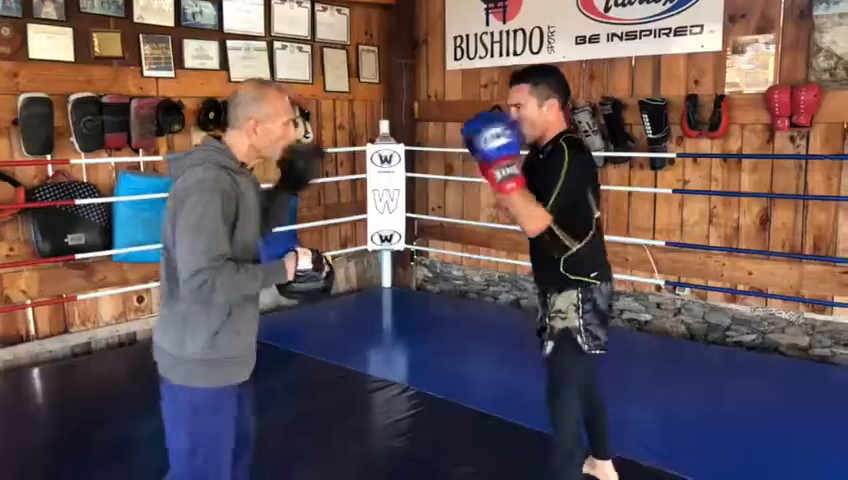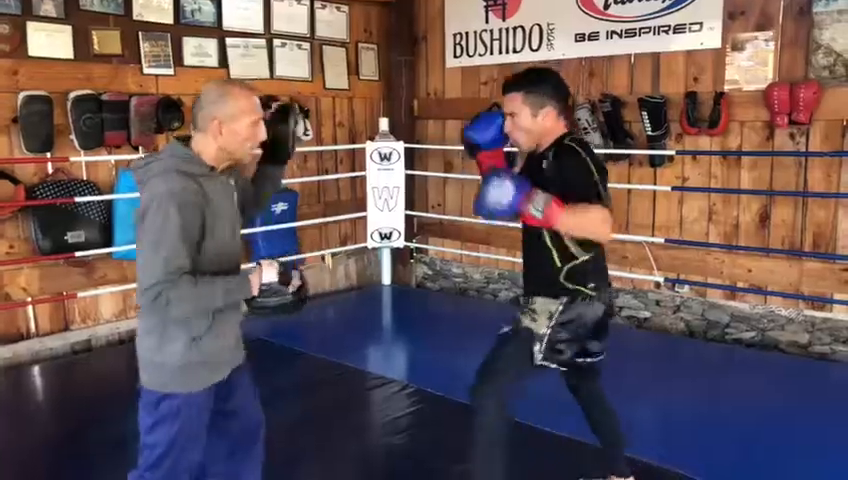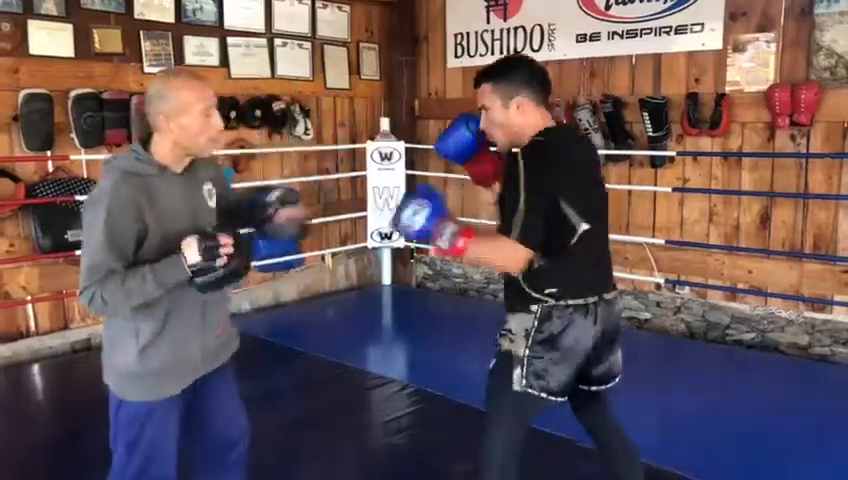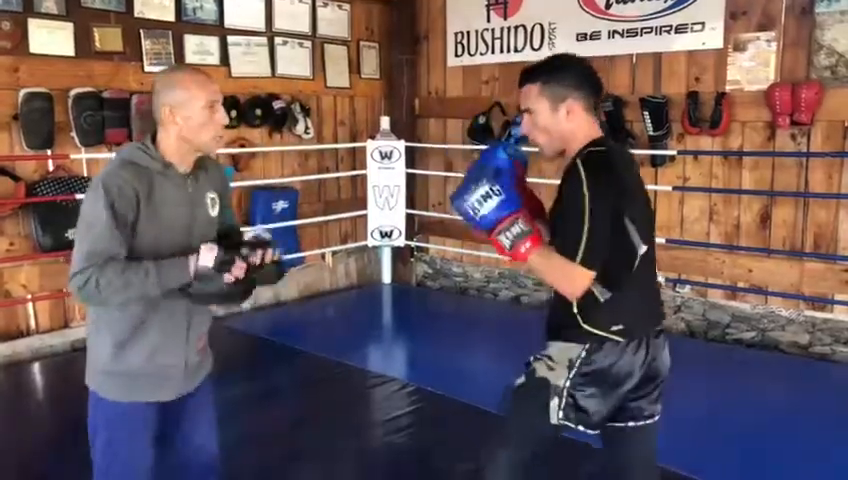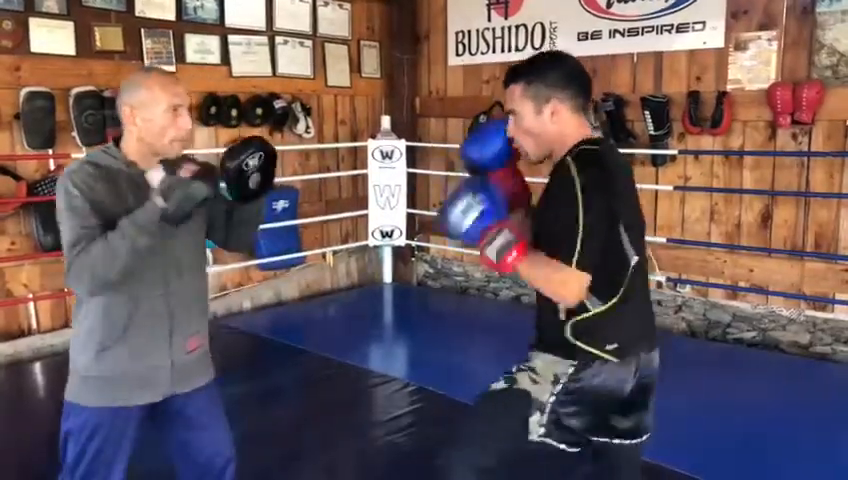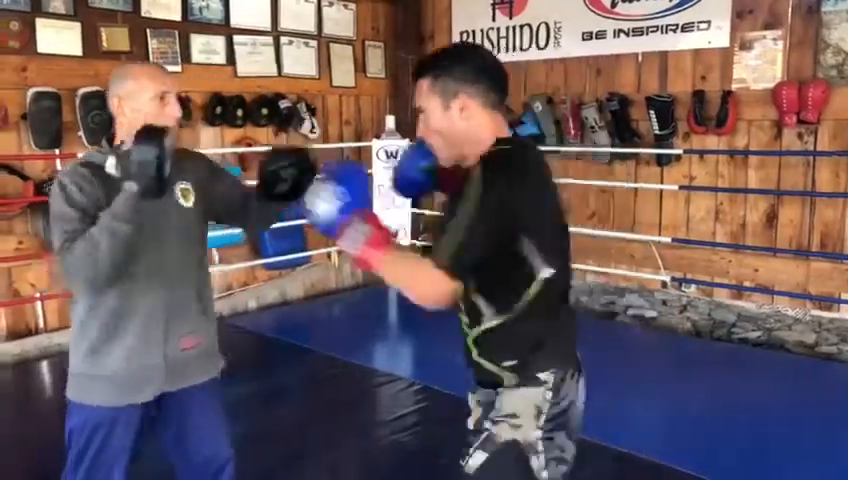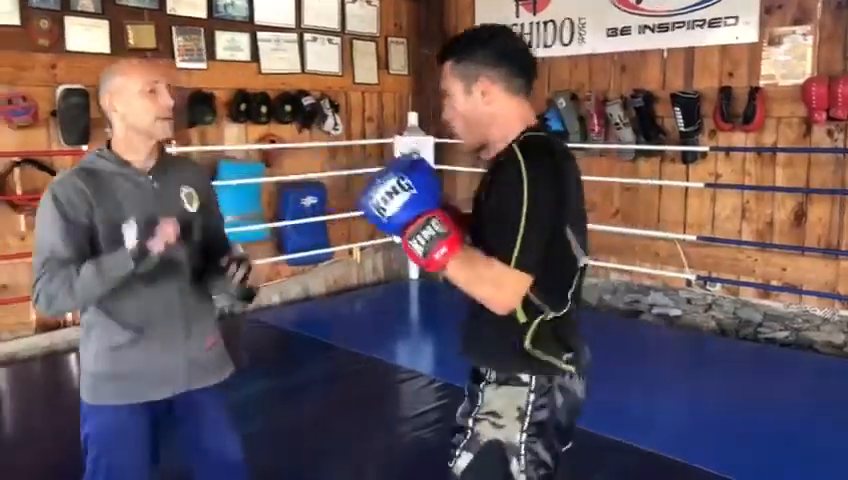
dt=0.3s
person 1, frame 1
left shoulder: (569, 155)
right shoulder: (544, 151)
left elbow: (533, 222)
right elbow: (514, 198)
left wrist: (504, 164)
right wrist: (487, 157)
left hip: (575, 291)
right hip: (568, 288)
left knee: (565, 392)
right knee: (578, 378)
person 1, frame 2
left shoulder: (575, 158)
right shoulder: (541, 157)
left elbow: (599, 225)
right elbow: (506, 194)
left wrist: (532, 204)
right wrist: (489, 158)
left hip: (562, 302)
right hip: (582, 298)
left knee: (488, 391)
right knee: (585, 384)
person 1, frame 3
left shoulder: (530, 160)
right shoulder: (576, 146)
left elbow: (515, 256)
left wrist: (446, 233)
right wrist: (481, 163)
left hip: (548, 317)
right hip: (598, 308)
left knee: (501, 435)
right knee: (598, 415)
person 1, frame 4
left shoulder: (587, 175)
right shoulder: (615, 161)
left elbow: (574, 281)
left wrist: (509, 228)
right wrist: (519, 198)
left hip: (590, 352)
right hip: (643, 346)
person 1, frame 5
left shoulder: (577, 173)
right shoulder: (606, 164)
left elbow: (567, 286)
left wrist: (499, 240)
left hip: (582, 364)
right hip: (635, 356)
person 1, frame 6
left shoulder: (493, 179)
right shoulder: (518, 163)
left elbow: (433, 289)
left wrist: (357, 233)
right wrist: (448, 185)
left hip: (525, 382)
right hip: (537, 373)
person 1, frame 7
left shoulder: (522, 166)
right shoulder: (546, 156)
left elbow: (501, 292)
left wrist: (425, 228)
right wrist: (441, 216)
left hip: (523, 383)
right hip: (551, 369)
person 2, frame 1
left shoulder: (236, 174)
right shoulder: (207, 183)
right elbow: (203, 280)
right wrist: (282, 269)
left hip: (226, 348)
right hip: (200, 355)
left knee: (233, 447)
person 2, frame 2
left shoulder: (218, 172)
right shoulder: (173, 193)
left elbow: (247, 207)
right elbow: (162, 295)
left wrist: (272, 164)
right wrist: (248, 283)
left hip: (219, 349)
right hip: (179, 359)
left knee: (242, 434)
person 2, frame 3
left shoulder: (205, 171)
right shoulder: (118, 194)
left elbow: (228, 213)
right elbow: (97, 294)
left wrist: (270, 214)
right wrist: (180, 264)
left hip: (208, 349)
right hip: (149, 367)
left knee: (229, 441)
person 2, frame 4
left shoulder: (212, 175)
right shoulder: (119, 183)
right elbow: (88, 281)
left wrist: (247, 257)
right wrist: (186, 268)
left hip: (190, 360)
right hip: (129, 369)
person 2, frame 5
left shoulder: (189, 177)
right shoulder: (83, 181)
left elbow: (238, 238)
right elbow: (88, 273)
right wrist: (159, 207)
left hip: (186, 361)
right hip: (110, 371)
person 2, frame 6
left shoulder: (194, 169)
right shoulder: (79, 181)
left elbow: (251, 211)
right elbow: (85, 272)
left wrist: (281, 186)
right wrist: (135, 191)
left hip: (188, 358)
right hip: (112, 369)
person 2, frame 7
left shoulder: (190, 176)
right shoulder: (73, 190)
right elbow: (49, 290)
left wrist: (231, 267)
right wrist: (131, 254)
left hip: (197, 362)
right hip: (121, 376)
